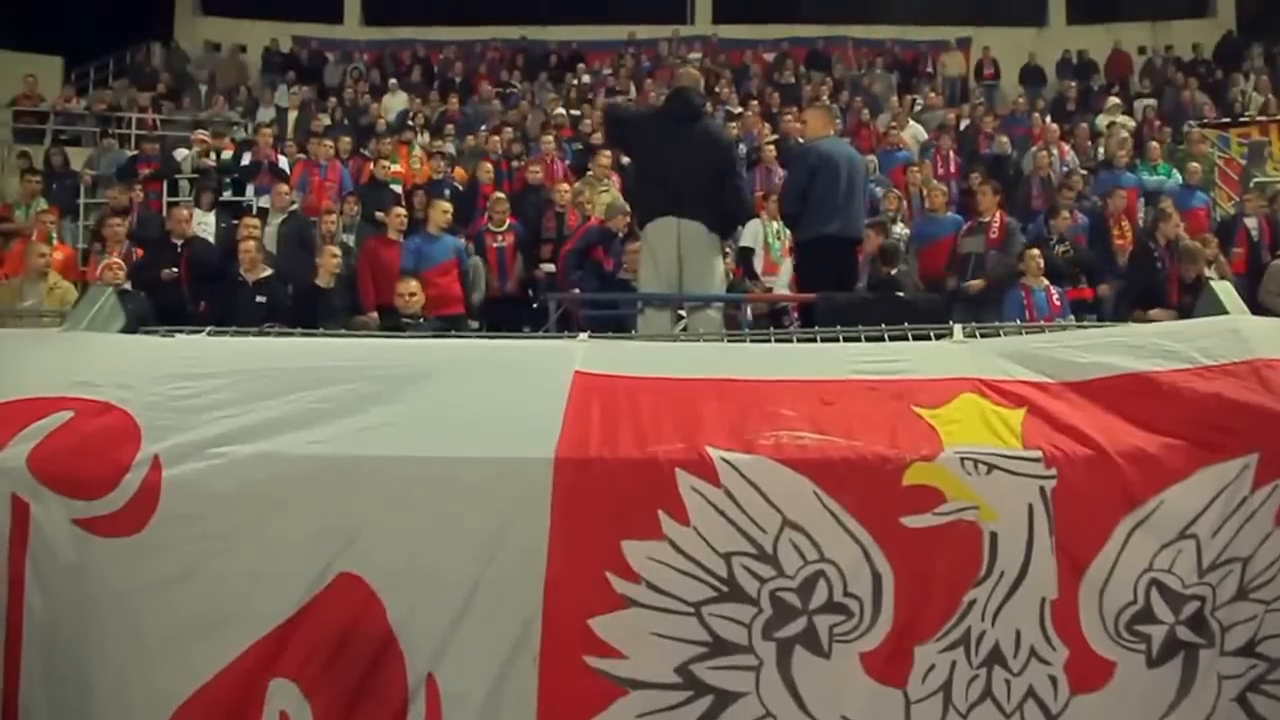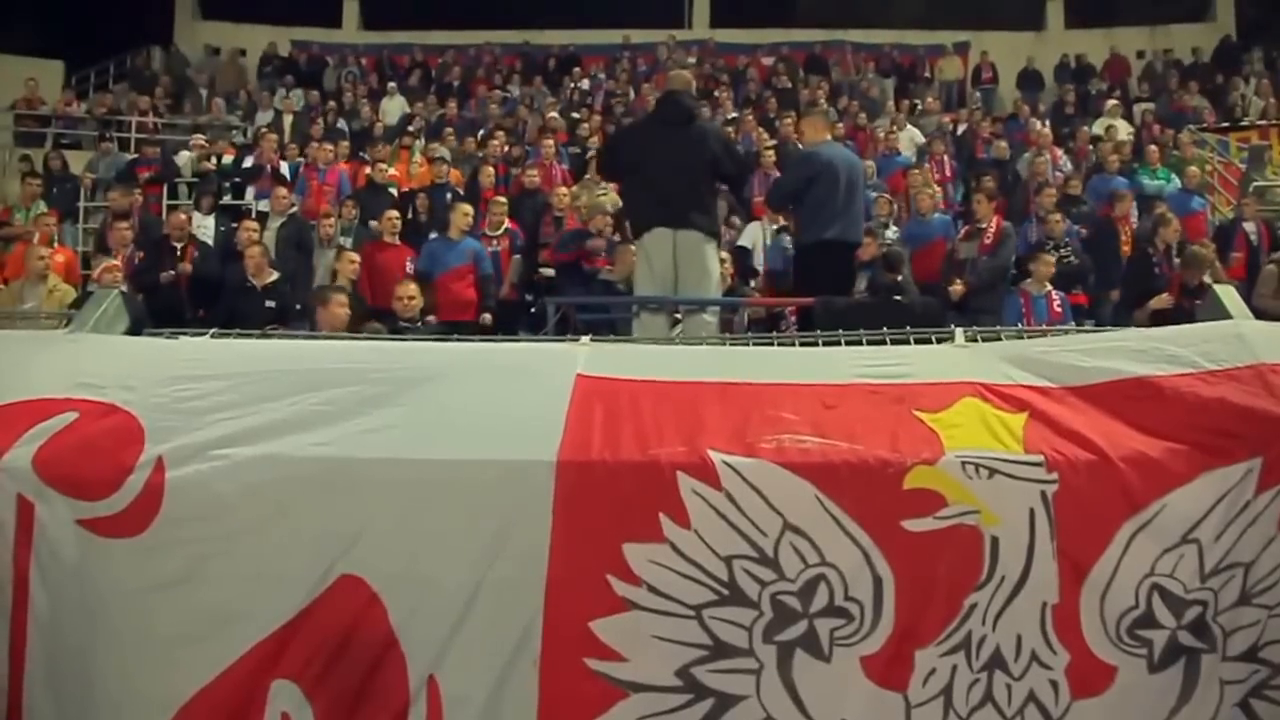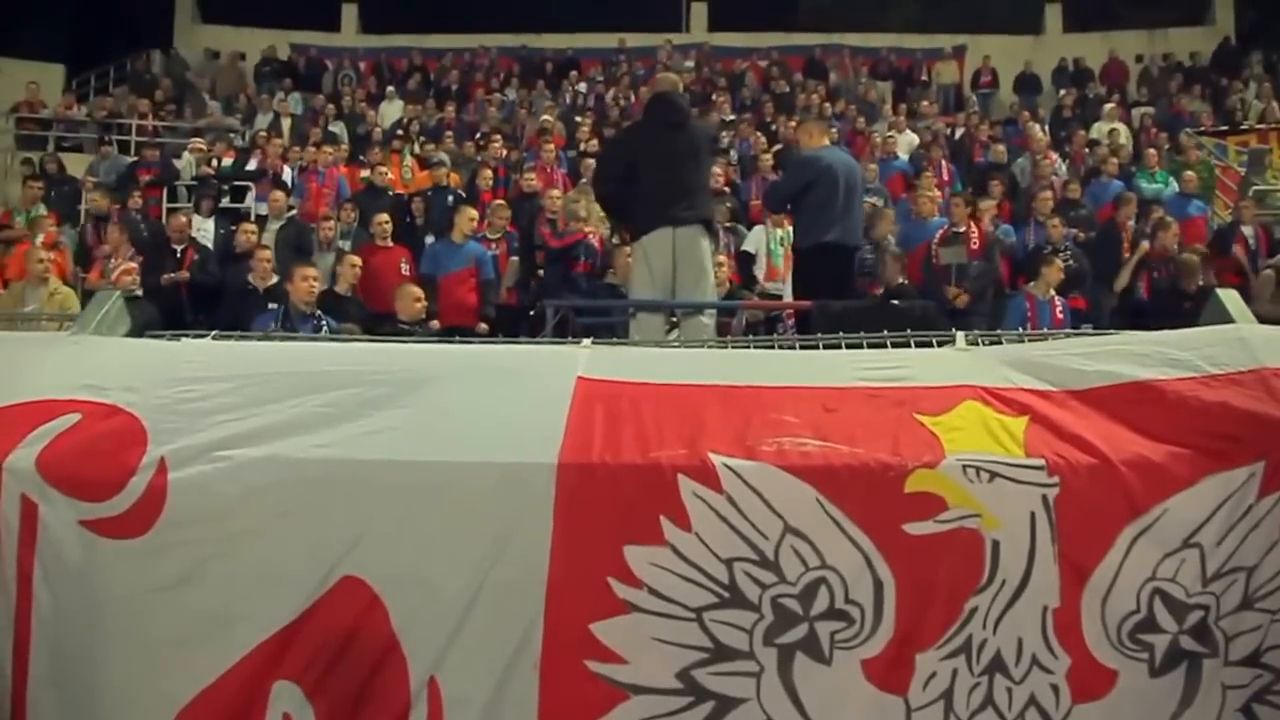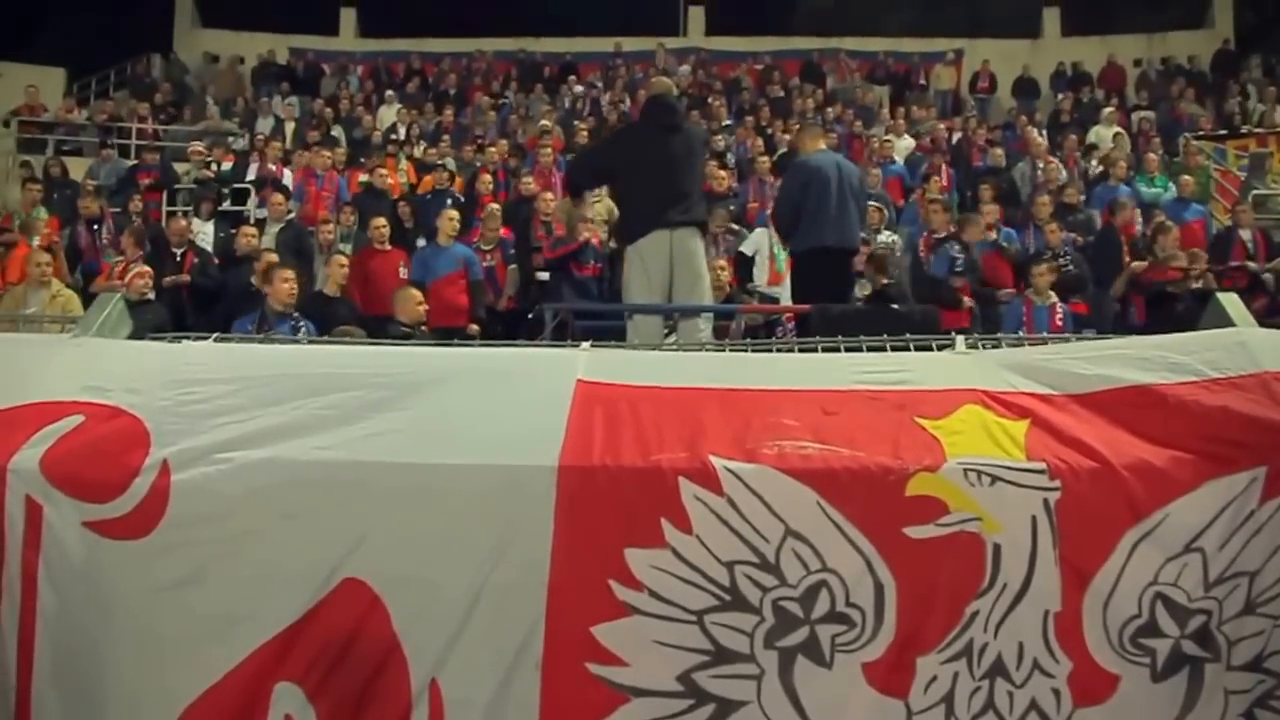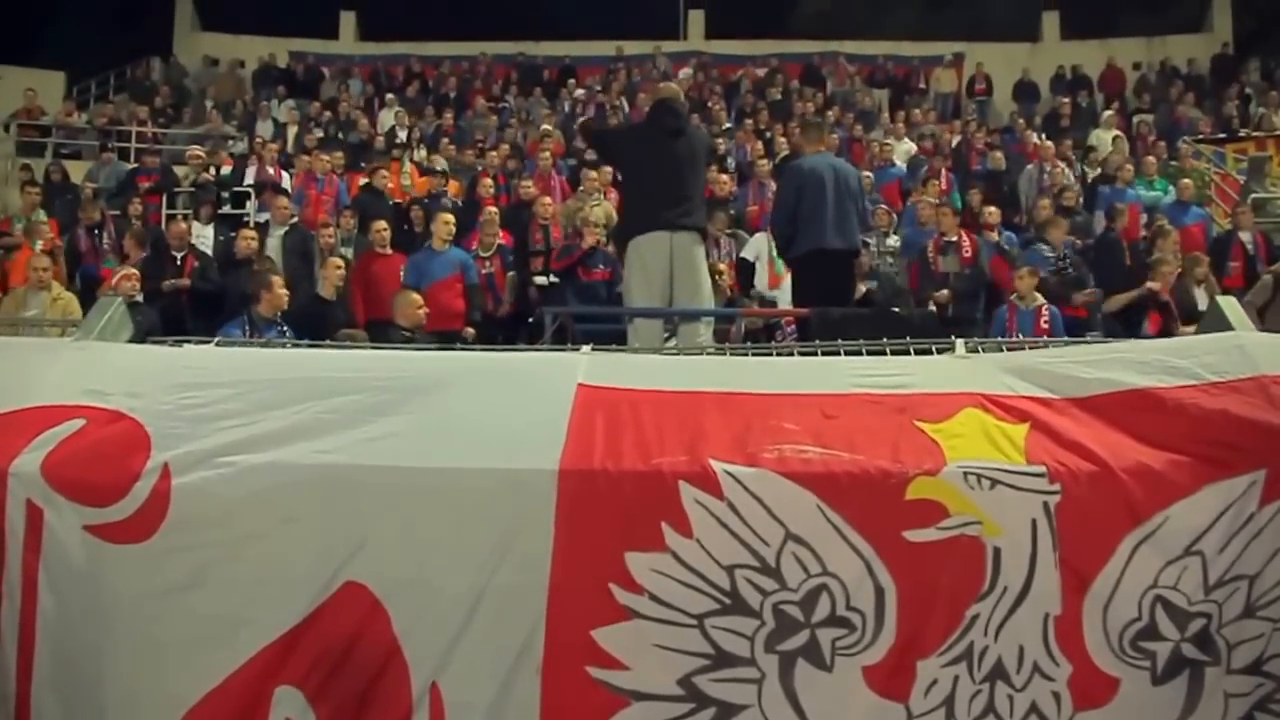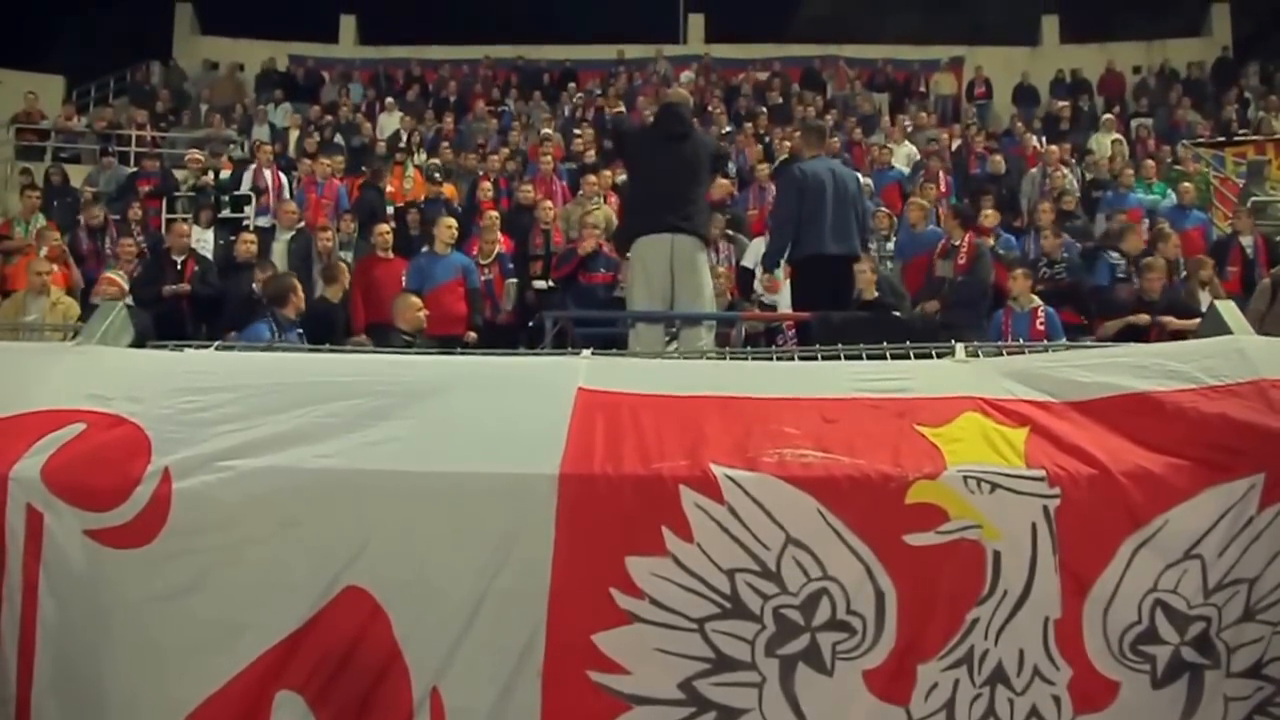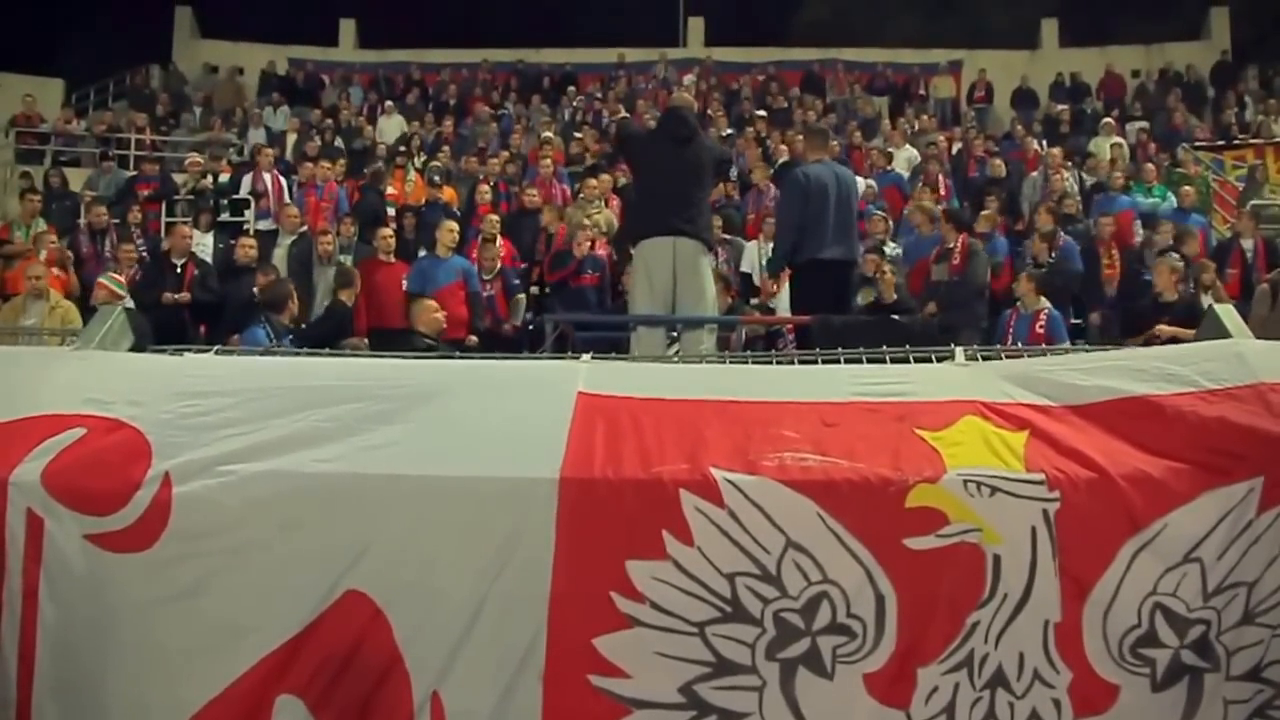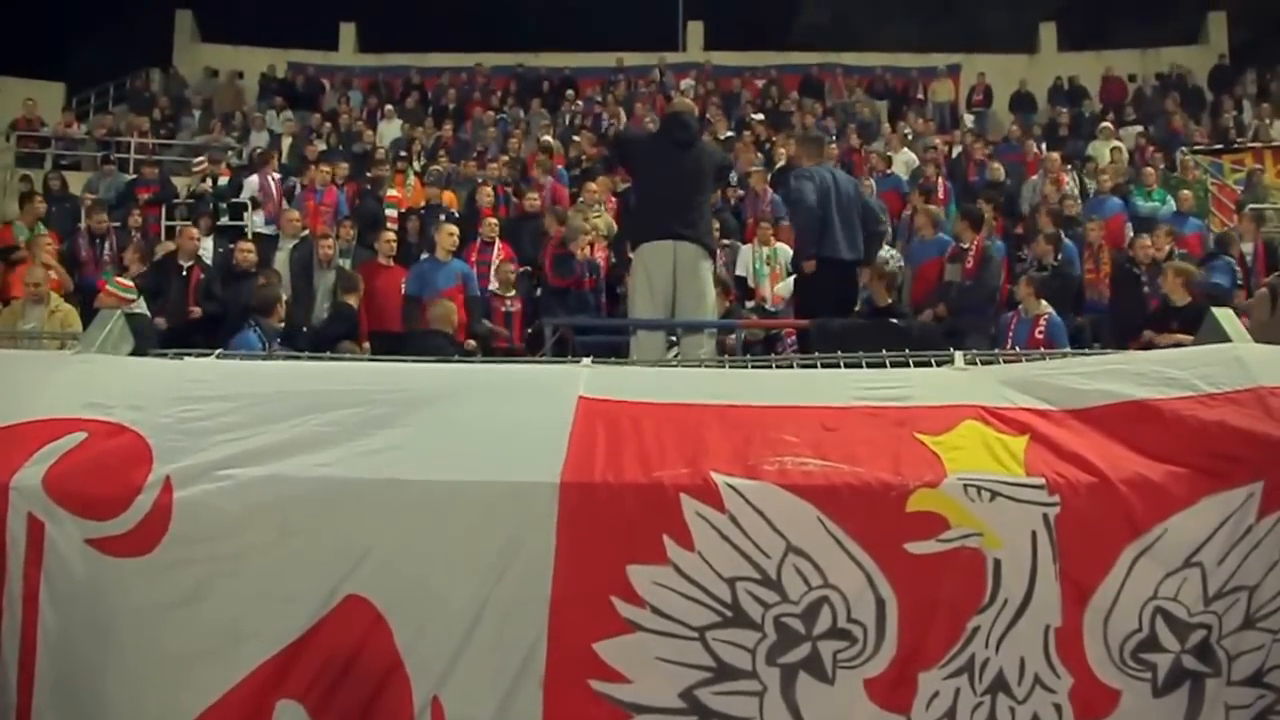
dt=0.5s
person 1, frame 1
left shoulder: (643, 124)
right shoulder: (715, 133)
left elbow: (616, 121)
right elbow: (733, 187)
left wrist: (608, 108)
right wrist: (729, 225)
left hip: (657, 222)
right hip: (702, 224)
left knee: (655, 302)
right knee: (706, 303)
person 1, frame 2
left shoulder: (634, 134)
right shoulder: (710, 133)
left elbow: (606, 167)
right elbow: (739, 172)
left hip: (652, 228)
right hip: (698, 227)
left knee: (650, 307)
right knee: (702, 308)
person 1, frame 3
left shoulder: (632, 136)
right shoulder: (703, 134)
left elbow: (604, 183)
left wrist: (623, 219)
left hip: (649, 228)
right hip: (693, 227)
left knee: (647, 309)
right knee: (699, 309)
person 1, frame 4
left shoulder: (626, 137)
right shoulder: (695, 136)
left elbow: (580, 171)
left wrist: (578, 194)
left hip: (643, 230)
right hip: (687, 230)
left knee: (643, 312)
right knee: (695, 311)
person 1, frame 5
left shoulder: (631, 136)
right shoulder: (699, 139)
left elbow: (597, 136)
left wrist: (585, 125)
left hip: (644, 233)
right hip: (688, 232)
right knee: (696, 313)
person 1, frame 6
left shoulder: (638, 139)
right shoulder: (706, 144)
left elbow: (618, 129)
right elbow: (720, 163)
left wrist: (617, 116)
left hip: (648, 236)
right hip: (690, 236)
left knee: (646, 314)
right knee: (696, 314)
person 1, frame 7
left shoulder: (642, 142)
right shoulder: (710, 149)
left elbow: (623, 133)
right elbow: (725, 164)
left wrist: (623, 120)
left hip: (651, 238)
right hip: (694, 238)
left knee: (648, 315)
right knee: (698, 317)
person 1, frame 8
left shoulder: (643, 146)
right shoulder: (712, 154)
left elbow: (620, 142)
right elbow: (725, 171)
left wrist: (620, 132)
left hip: (652, 242)
right hip: (695, 242)
left knee: (648, 319)
right knee: (698, 320)
person 2, frame 1
left shoulder: (809, 151)
right shoulder: (856, 156)
left elbow: (789, 198)
right elbow: (863, 201)
left wrist: (796, 226)
left hip: (817, 239)
right hip: (850, 238)
left knee: (814, 308)
person 2, frame 2
left shoulder: (809, 156)
right shoulder: (854, 160)
left elbow: (776, 196)
left wrist: (790, 208)
left hip: (816, 244)
right hip: (848, 241)
left knee: (812, 311)
person 2, frame 3
left shoulder: (808, 160)
right shoulder: (853, 164)
left elbow: (773, 198)
left wrist: (790, 209)
left hip: (815, 247)
right hip: (847, 245)
left knee: (810, 316)
person 2, frame 4
left shoulder: (803, 165)
right shoulder: (852, 169)
left elbow: (782, 212)
right elbow: (861, 211)
left wrist: (789, 236)
left hip: (812, 251)
right hip: (846, 249)
left knee: (810, 319)
person 2, frame 5
left shoulder: (797, 170)
right shoulder: (850, 171)
left elbow: (781, 219)
right elbow: (863, 217)
left wrist: (786, 251)
left hip: (811, 255)
right hip: (846, 255)
left knee: (810, 323)
person 2, frame 6
left shoulder: (797, 173)
right shoulder: (850, 175)
left elbow: (783, 222)
right elbow: (864, 221)
left wrist: (770, 263)
left hip: (810, 261)
right hip: (844, 260)
left knee: (810, 328)
person 2, frame 7
left shoulder: (800, 177)
right shoulder: (849, 177)
left elbow: (787, 227)
left wrist: (775, 268)
left hip: (810, 264)
right hip: (845, 262)
left knee: (809, 333)
person 2, frame 8
left shoulder: (802, 176)
right shoulder: (848, 180)
left elbow: (807, 209)
right elbow: (876, 223)
left wrist: (807, 254)
right wrist: (863, 258)
left hip: (820, 264)
right hip: (848, 266)
left knee: (811, 333)
